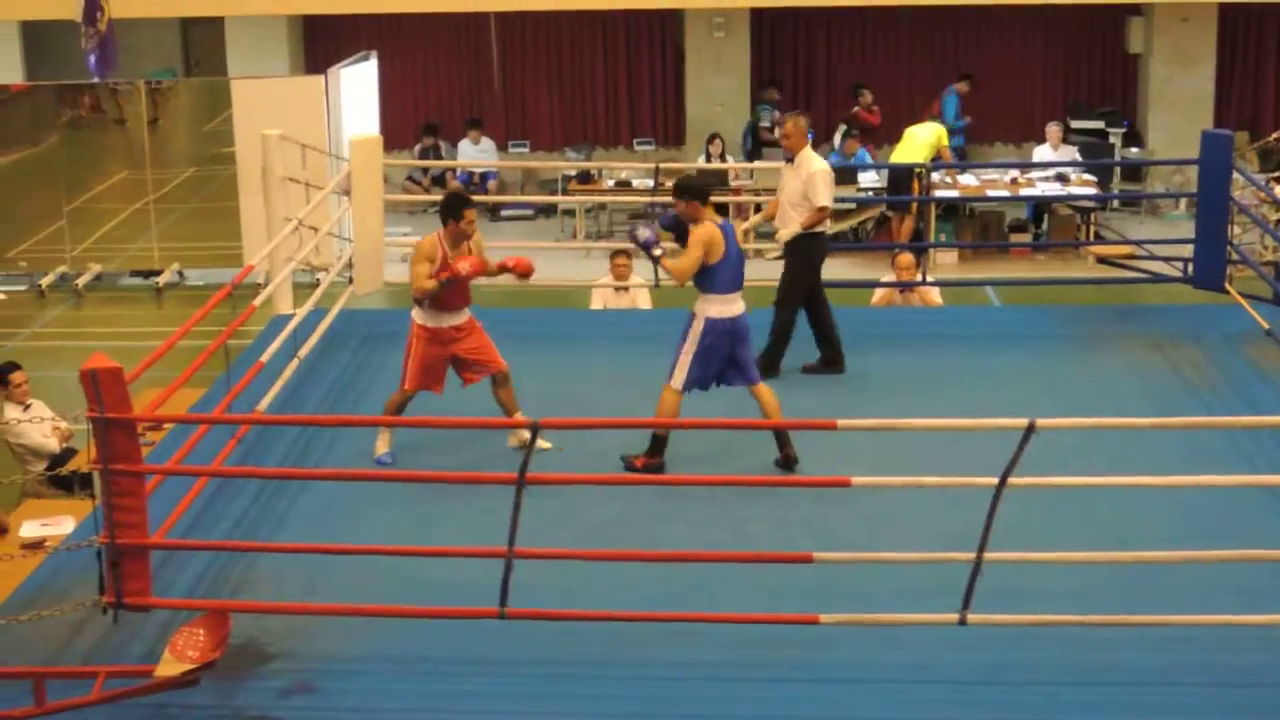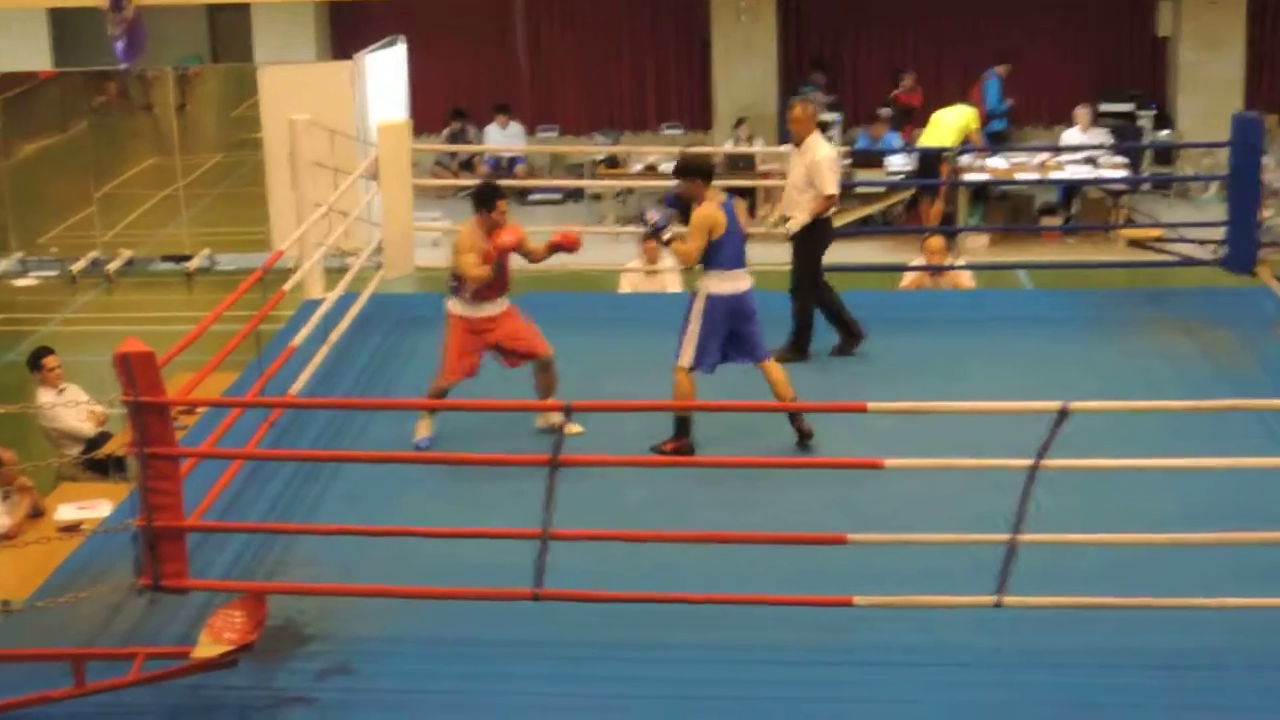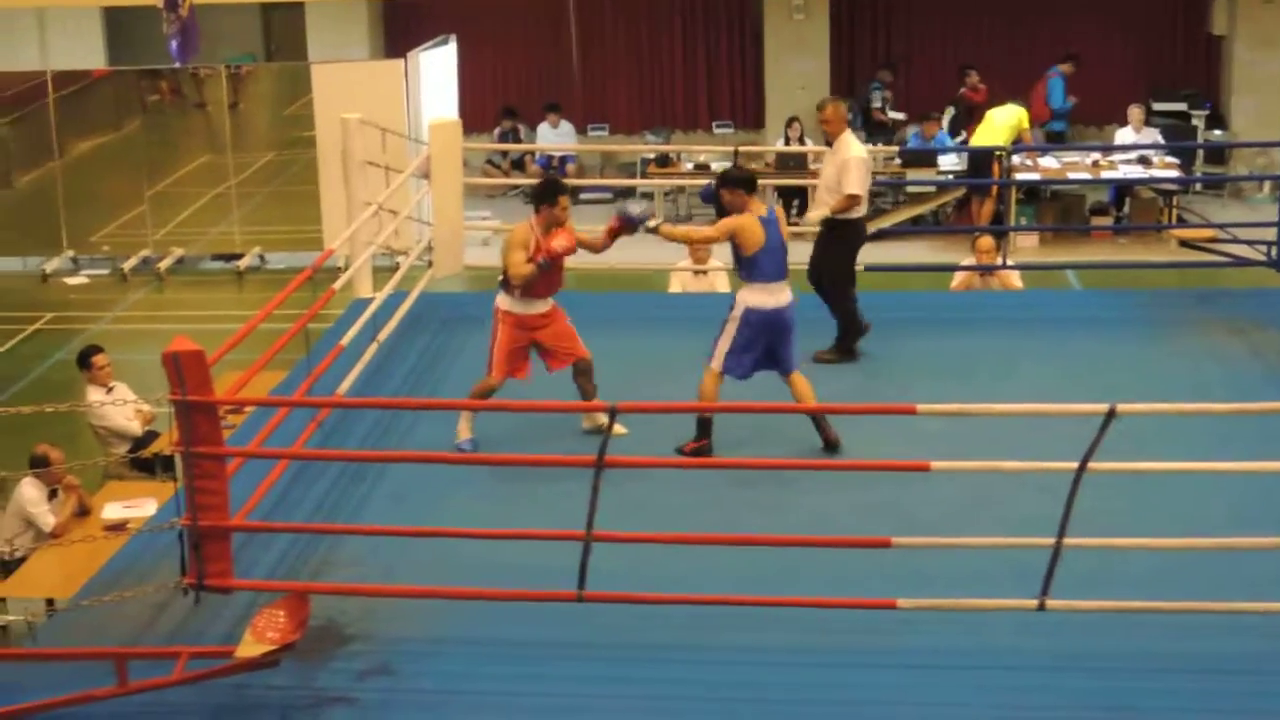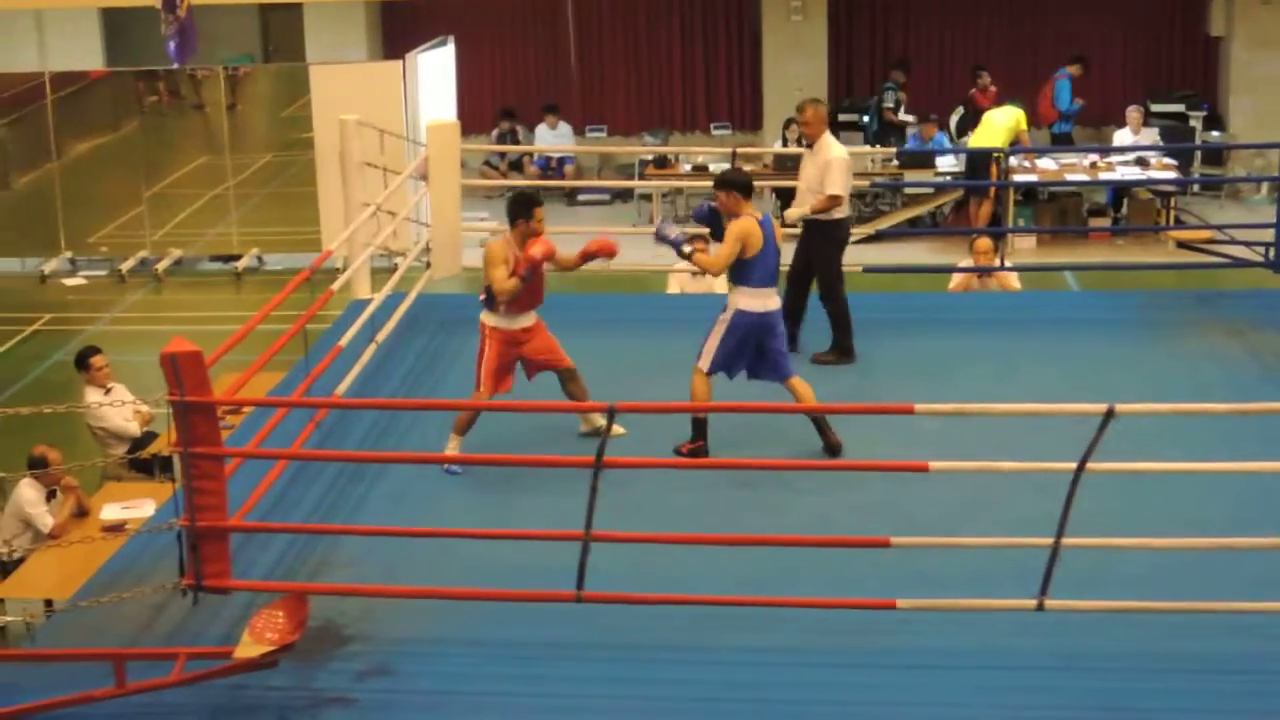
dt=0.2s
person 1, frame 1
left shoulder: (703, 232)
right shoulder: (729, 227)
left elbow: (681, 275)
left wrist: (655, 250)
right wrist: (683, 237)
left hip: (709, 318)
right hip: (736, 314)
left knee: (673, 387)
right knee: (755, 383)
left ankle: (653, 456)
right ankle: (787, 449)
person 1, frame 2
left shoulder: (703, 212)
right shoulder: (735, 205)
left elbow: (689, 258)
left wrist: (665, 233)
right wrist: (690, 220)
left hip: (714, 294)
right hip: (742, 290)
left knee: (684, 367)
right knee: (763, 360)
left ankle: (681, 438)
right ankle: (800, 423)
person 1, frame 3
left shoulder: (739, 223)
right shoulder: (778, 215)
left elbow: (693, 236)
left wrist: (655, 226)
right wrist: (723, 212)
left hip: (753, 306)
right hip: (782, 304)
left knee: (713, 371)
right knee: (790, 371)
left ankle: (702, 440)
right ankle: (826, 432)
person 1, frame 4
left shoulder: (740, 226)
right shoulder: (770, 224)
left elbow: (716, 267)
left wrist: (684, 247)
left hip: (742, 310)
right hip: (771, 309)
left knee: (702, 372)
right knee: (788, 376)
left ankle: (698, 441)
right ankle: (828, 436)
person 2, frame 1
left shoulder: (473, 242)
right shoulder: (427, 247)
left elbow: (485, 269)
right elbow: (418, 290)
left wrist: (507, 266)
right wrist: (450, 276)
left hip: (462, 322)
right hip: (429, 327)
left knee: (500, 372)
right knee: (408, 390)
left ankle: (519, 433)
right ankle: (383, 438)
person 2, frame 2
left shoulder: (505, 231)
right shoulder: (465, 238)
left elbow: (534, 255)
right elbow: (473, 281)
left wrist: (555, 245)
right wrist: (499, 255)
left hip: (499, 311)
right hip: (466, 316)
left knee: (544, 357)
right knee: (449, 380)
left ankle: (549, 416)
right ankle: (426, 422)
person 2, frame 3
left shoulder: (561, 228)
right shoulder: (520, 235)
left elbow: (594, 246)
right elbow: (516, 277)
left wrist: (613, 232)
right wrist: (547, 257)
left hip: (545, 309)
right hip: (513, 313)
left knee: (583, 362)
right knee: (495, 379)
left ankle: (594, 417)
right ankle: (465, 425)
person 2, frame 4
left shoulder: (536, 242)
right shoulder: (497, 249)
left elbow: (561, 263)
right elbow: (501, 293)
left wrist: (589, 253)
right wrist: (530, 267)
left hip: (529, 323)
right hip: (499, 328)
left knee: (567, 368)
right knee: (483, 395)
left ankle: (591, 420)
right ankle: (452, 448)
person 3, frame 1
left shoulder: (816, 168)
right shoulder: (790, 165)
left elbow: (823, 210)
right elbow: (779, 200)
left wrist: (794, 230)
right wrist: (755, 220)
left hip: (808, 243)
right hip: (798, 242)
left knee: (787, 302)
right knee: (814, 301)
left ankle: (769, 362)
right ankle: (832, 358)
person 3, frame 2
left shoulder: (821, 154)
right shoulder: (799, 149)
left elbow: (830, 198)
left wrist: (802, 219)
right wrist: (780, 212)
left hip: (813, 228)
right hip: (802, 226)
left knee: (803, 286)
right knee: (813, 283)
left ankle: (798, 347)
right ankle: (850, 332)
person 3, frame 3
left shoulder: (853, 154)
right shoulder: (833, 149)
left elbow: (853, 198)
left wrist: (823, 213)
right wrist: (822, 215)
left hip: (846, 228)
right hip: (832, 225)
left knee: (839, 286)
right knee: (817, 276)
left ankle: (845, 347)
right ankle: (854, 325)
person 3, frame 4
left shoulder: (834, 155)
right shoulder: (811, 150)
left elbow: (835, 198)
left wrist: (802, 211)
left hip: (829, 229)
right hip: (813, 227)
left knee: (830, 290)
right knee: (796, 282)
left ankle: (843, 348)
right ankle: (787, 337)
